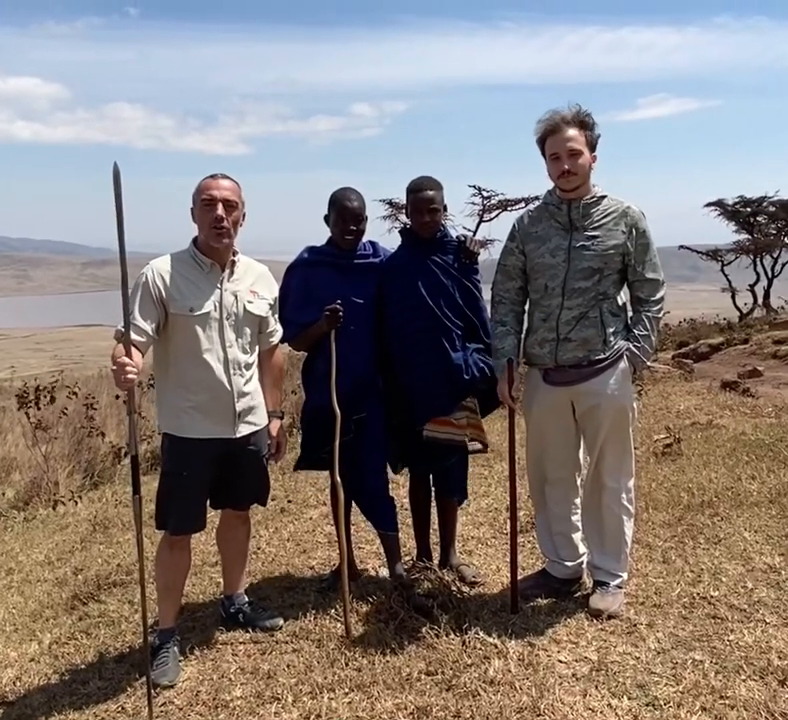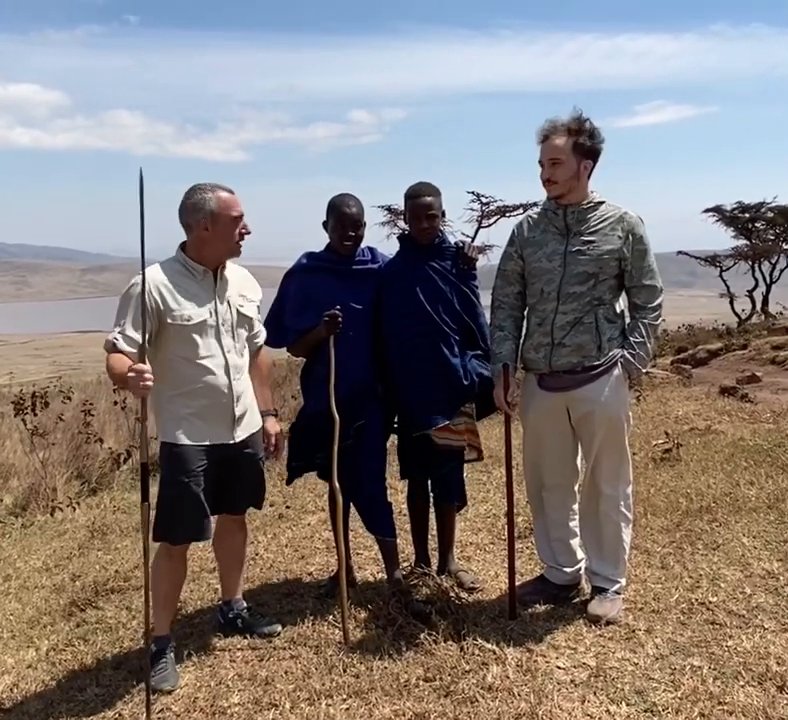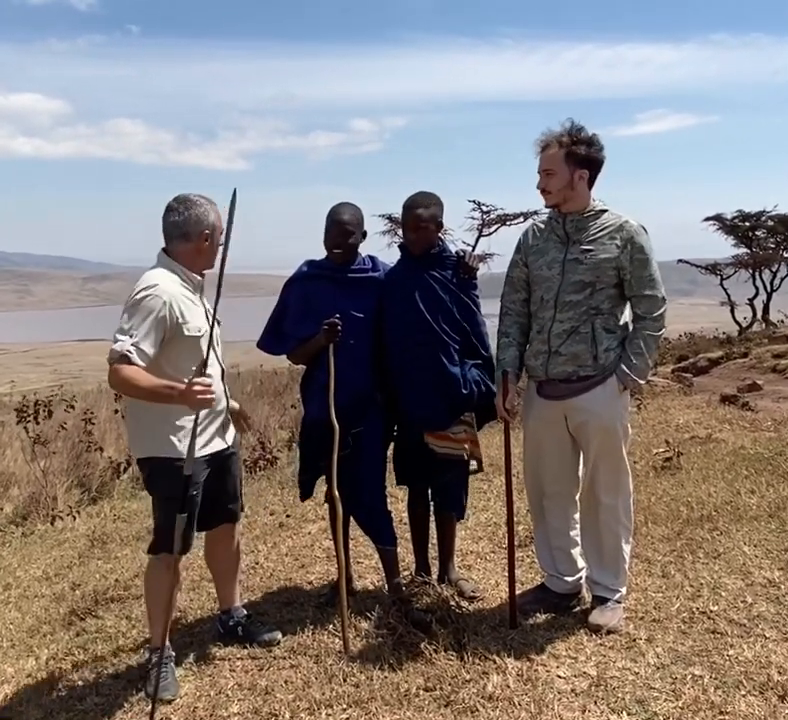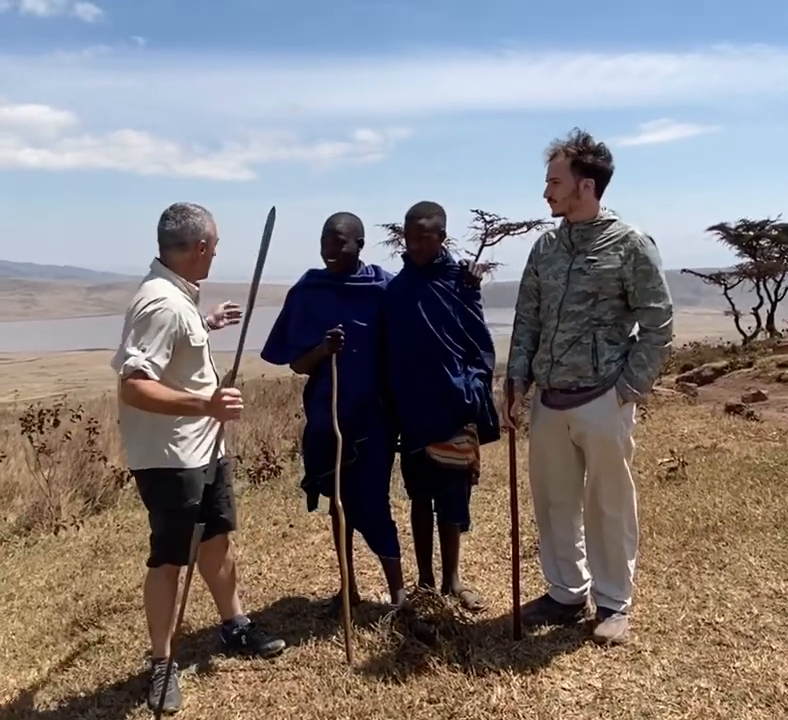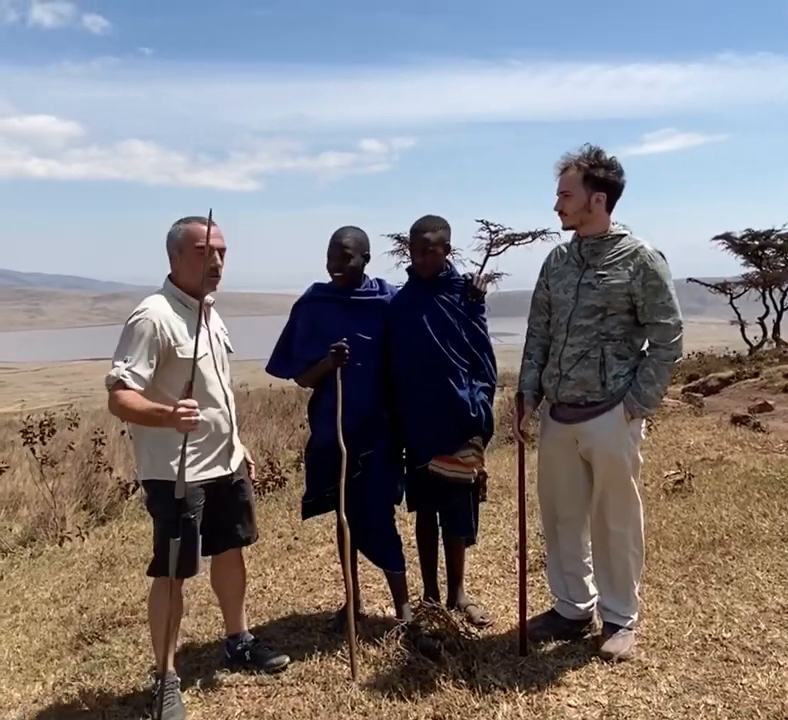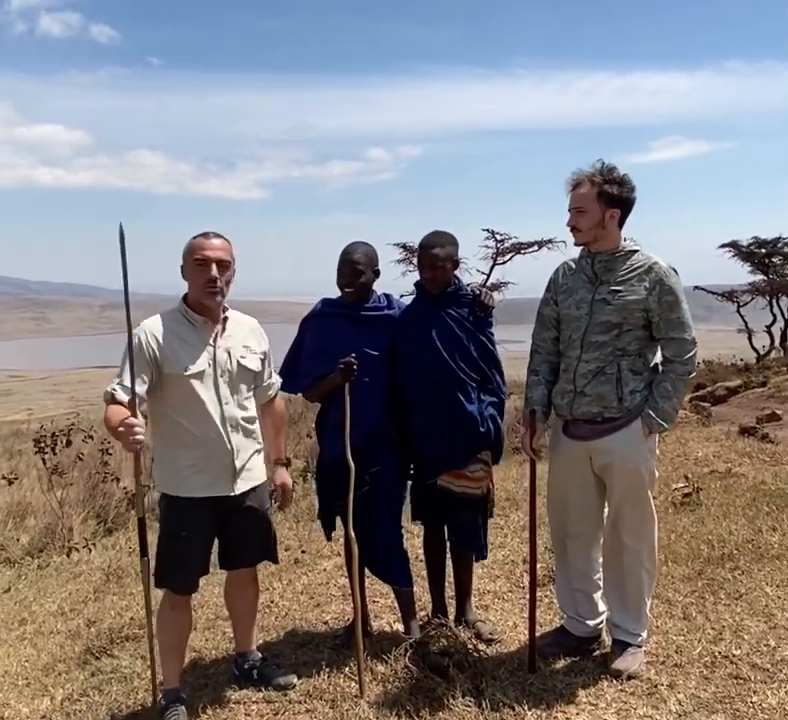
dt=0.4s
person 1, frame 1
left shoulder: (625, 218)
right shoulder: (528, 225)
left elbow: (650, 295)
right elbow: (506, 298)
left wrist: (635, 356)
right wrist: (504, 364)
left hip: (605, 373)
right hip: (543, 375)
left knee: (610, 480)
right knee: (550, 479)
left ankle: (609, 576)
right ankle: (563, 568)
person 1, frame 2
left shoulder: (622, 225)
right shoulder: (527, 230)
left elbow: (648, 302)
right elbow: (506, 303)
left wrist: (631, 364)
right wrist: (502, 369)
left hip: (600, 380)
right hip: (540, 381)
left knee: (607, 486)
right knee: (547, 485)
left ankle: (608, 582)
right ankle: (561, 573)
person 1, frame 3
left shoulder: (624, 235)
right shoulder: (533, 237)
left elbow: (651, 313)
right elbow: (513, 311)
left wrist: (629, 375)
right wrist: (507, 375)
left hip: (599, 389)
right hip: (542, 390)
left knee: (606, 494)
right knee: (549, 493)
left ankle: (608, 591)
right ankle: (561, 582)
person 1, frame 4
left shoulder: (631, 245)
right shoulder: (546, 247)
left elbow: (658, 326)
right elbow: (527, 320)
left wrist: (630, 390)
right wrist: (516, 383)
left hip: (603, 401)
right hip: (548, 400)
left knee: (609, 505)
right knee: (555, 504)
left ankle: (613, 603)
right ankle: (567, 593)
person 1, frame 5
left shoulder: (640, 260)
right shoulder: (557, 260)
left elbow: (667, 341)
left wrist: (637, 406)
right wrist: (528, 396)
left hip: (610, 415)
right hip: (557, 414)
left knee: (616, 521)
right knee: (562, 518)
left ankle: (619, 618)
right ankle: (573, 608)
person 1, frame 6
left shoulder: (653, 275)
right shoulder: (564, 276)
left elbow: (681, 355)
right elbow: (544, 350)
left wrist: (654, 419)
right wrist: (535, 412)
left hip: (626, 432)
right hip: (568, 431)
left knee: (629, 537)
right knee: (572, 535)
left ankle: (629, 635)
right ankle: (582, 625)
person 2, frame 1
left shoulder: (260, 277)
right shoulder: (161, 275)
right elbow: (131, 340)
left wrist: (274, 414)
right wrist: (124, 365)
left hip: (247, 425)
right hip: (189, 429)
left knee: (237, 512)
right knee: (178, 532)
left ankle: (234, 602)
right ankle: (166, 635)
person 2, frame 2
left shoulder: (243, 281)
right shoulder: (154, 284)
right elbow: (117, 351)
left wrist: (268, 413)
right wrist: (128, 375)
left hip: (242, 430)
right hip: (187, 437)
left knee: (234, 518)
right knee: (176, 540)
left ankle: (232, 608)
right ankle: (160, 642)
person 2, frame 3
left shoulder: (194, 287)
right shoulder: (158, 292)
right elbow: (120, 371)
left wrist: (225, 404)
right wrist: (176, 393)
left hip: (216, 437)
right hip: (173, 448)
left knee: (225, 527)
right knee: (169, 548)
left ankle: (232, 616)
right ankle: (160, 651)
person 2, frame 4
left shoulder: (174, 295)
right shoulder: (163, 304)
right elbow: (134, 387)
left wrist: (206, 326)
right wrist: (204, 405)
left hip: (202, 449)
right hip: (170, 458)
left knee: (217, 537)
right knee: (168, 560)
left ankle: (234, 626)
right ankle: (160, 664)
person 2, frame 5
left shoulder: (210, 313)
right shoulder: (153, 317)
right elbow: (119, 396)
left wrist: (237, 442)
right wrist: (166, 415)
left hip: (224, 464)
right hip: (177, 472)
left knee: (230, 551)
right knee: (171, 573)
left ankle: (239, 642)
right ankle: (165, 677)
person 2, frame 6
left shoulder: (250, 330)
right shoulder: (153, 335)
left elbow: (270, 400)
right elbow: (116, 404)
left wrist: (279, 463)
right wrist: (123, 428)
left hip: (247, 480)
right hip: (187, 488)
left knee: (245, 571)
right knee: (178, 590)
left ankle: (247, 660)
person 3, frame 1
left shoulder: (459, 256)
right shoulder: (395, 265)
left elbow: (477, 315)
right elbow: (389, 329)
left wrist: (478, 367)
right wrist: (392, 386)
left hip: (455, 382)
right hip: (414, 387)
left knee: (450, 471)
right knee: (420, 471)
left ankle: (449, 553)
right ankle: (423, 554)
person 3, frame 2
left shoulder: (457, 262)
right shoulder: (394, 270)
left elbow: (475, 321)
right elbow: (387, 333)
left wrist: (476, 373)
right wrist: (390, 390)
left hip: (453, 388)
right hip: (413, 391)
left knee: (449, 477)
right knee: (418, 477)
left ankle: (447, 559)
right ankle: (421, 560)
person 3, frame 3
left shoulder: (456, 272)
right shoulder: (394, 278)
left elbow: (474, 332)
right elbow: (388, 342)
left wrist: (476, 385)
right wrist: (390, 397)
left hip: (452, 397)
right hip: (413, 400)
left knee: (449, 486)
right knee: (417, 485)
left ankle: (448, 567)
right ankle: (421, 569)
person 3, frame 4
left shoulder: (460, 282)
right shoulder: (397, 288)
left elbow: (478, 343)
right elbow: (391, 351)
left wrist: (476, 394)
right wrist: (394, 406)
left hip: (455, 407)
right hip: (415, 410)
left knee: (453, 496)
right knee: (421, 495)
left ankle: (451, 578)
right ankle: (425, 579)
person 3, frame 5
left shoulder: (464, 295)
right shoulder: (401, 302)
left elbow: (481, 356)
right elbow: (395, 364)
left wrist: (480, 408)
right wrist: (398, 419)
left hip: (460, 420)
right hip: (419, 423)
left knee: (458, 510)
right knee: (426, 509)
left ankle: (457, 592)
right ankle: (430, 593)
person 3, frame 6
left shoulder: (472, 310)
right shoulder: (409, 316)
left elbow: (490, 372)
right elbow: (402, 380)
left wrist: (489, 423)
right wrist: (406, 436)
left hip: (468, 436)
right hip: (428, 438)
left knee: (466, 526)
right knee: (434, 524)
left ankle: (465, 607)
right ankle: (438, 608)
person 4, frame 1
left shoulder: (383, 262)
right shoulder: (306, 268)
right elbow: (295, 341)
right wrist: (321, 326)
left hip: (373, 389)
right hip: (327, 390)
left knee: (371, 478)
right knee: (340, 477)
left ankle: (395, 563)
right ankle: (346, 560)
person 4, frame 2
left shoulder: (381, 268)
right shoulder: (305, 273)
right elbow: (294, 347)
right wrist: (320, 331)
left hip: (371, 395)
right hip: (325, 396)
left knee: (370, 484)
right knee: (338, 482)
left ankle: (394, 569)
right ankle: (345, 567)
person 4, frame 3
left shoulder: (381, 277)
right shoulder: (304, 281)
right elbow: (295, 355)
right wrist: (320, 339)
left hip: (370, 404)
right hip: (325, 405)
left knee: (369, 492)
right knee: (338, 491)
left ankle: (394, 578)
right ankle: (345, 575)
person 4, frame 4
left shoulder: (380, 286)
right shoulder: (307, 291)
right elbow: (290, 364)
right wrist: (320, 353)
left hip: (370, 415)
right hip: (328, 416)
left knee: (369, 503)
right knee: (341, 501)
left ankle: (397, 590)
right ankle: (344, 590)
person 4, frame 5
left shoulder: (388, 300)
right shoulder: (311, 305)
right elbow: (302, 377)
right wrist: (328, 363)
left hip: (377, 427)
right hip: (332, 428)
left knee: (377, 517)
right knee: (346, 516)
left ankle: (402, 604)
right ankle: (354, 600)
person 4, frame 6
left shoulder: (395, 315)
right shoulder: (319, 320)
right elbow: (309, 393)
right wrist: (335, 379)
left hip: (384, 444)
right hip: (339, 444)
left knee: (385, 533)
right knee: (353, 531)
left ankle: (410, 620)
right ankle: (361, 616)
